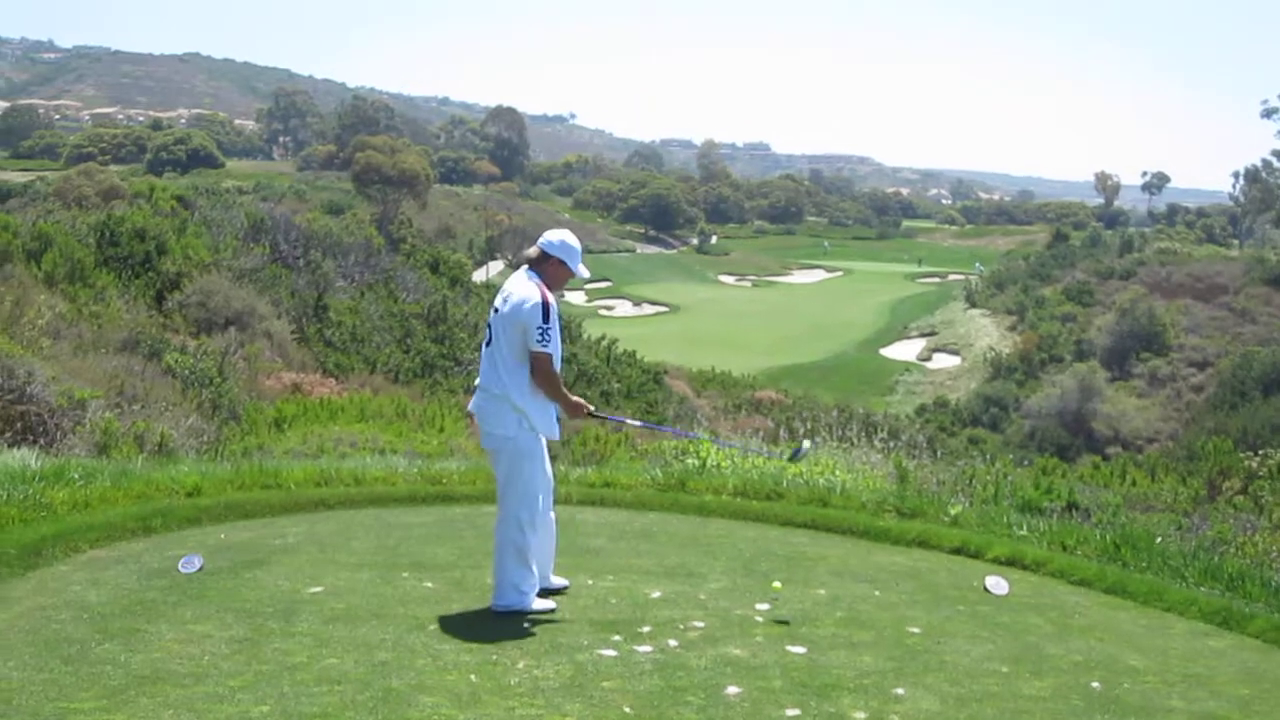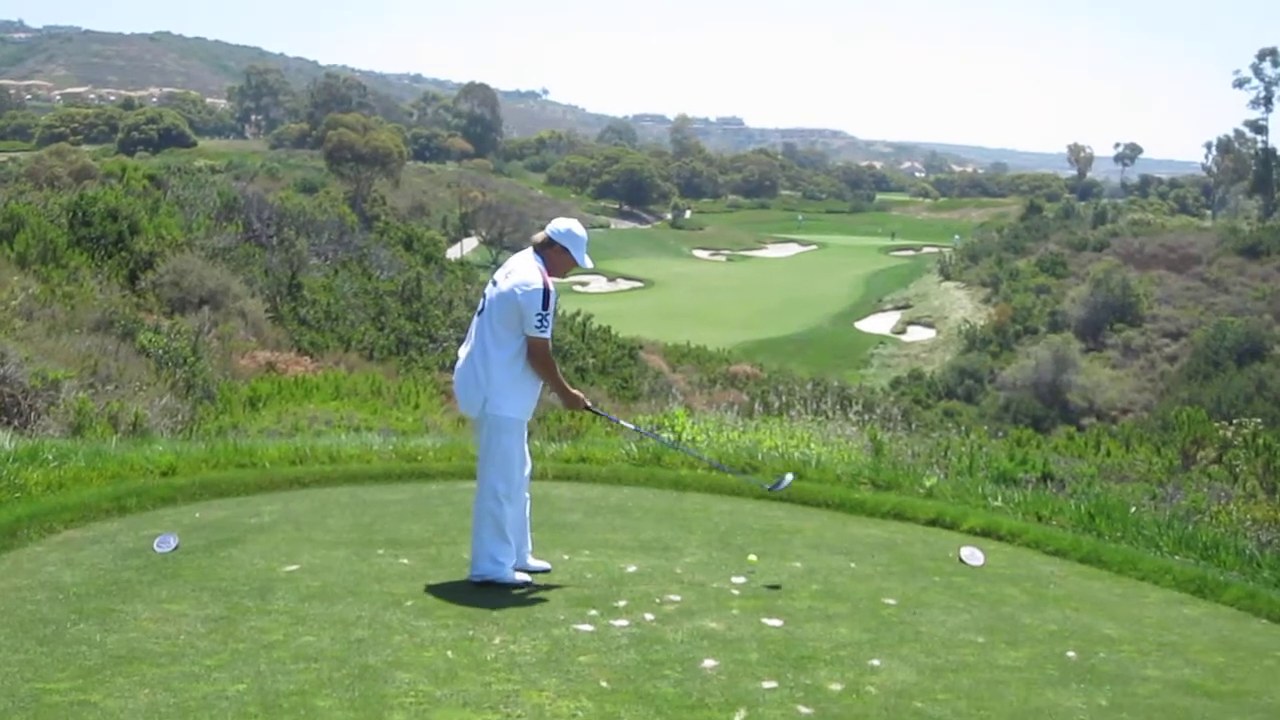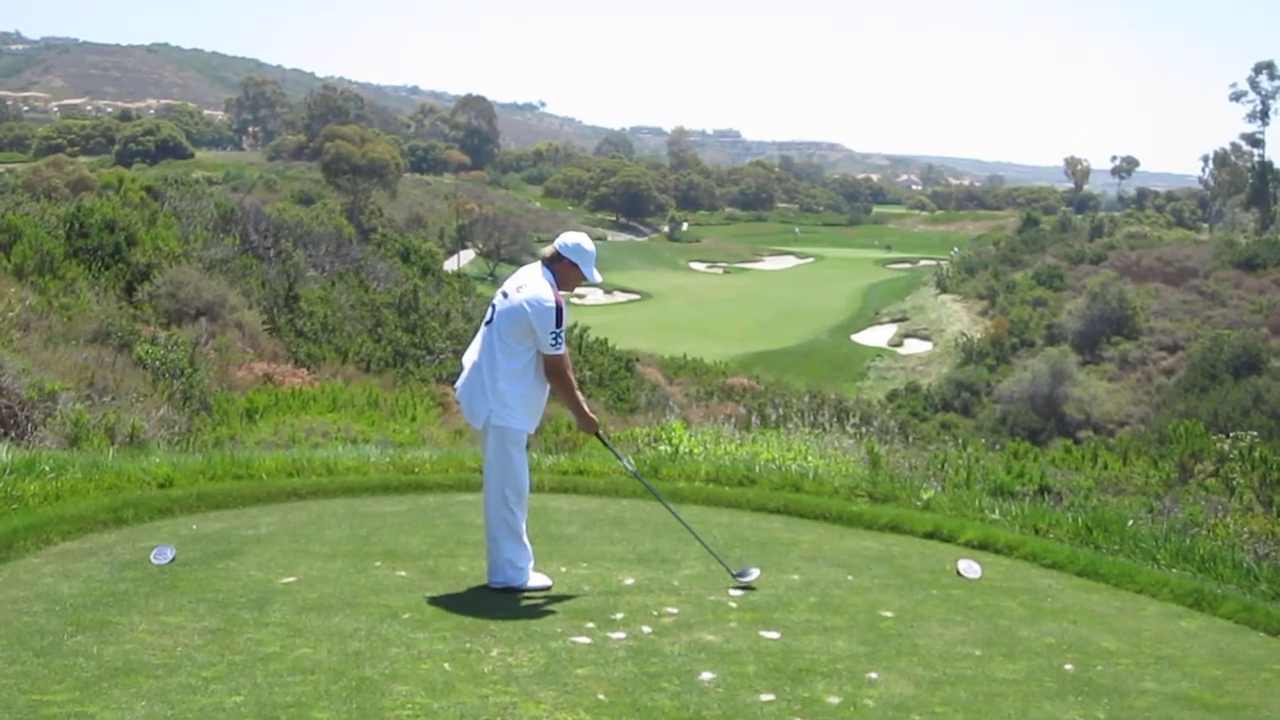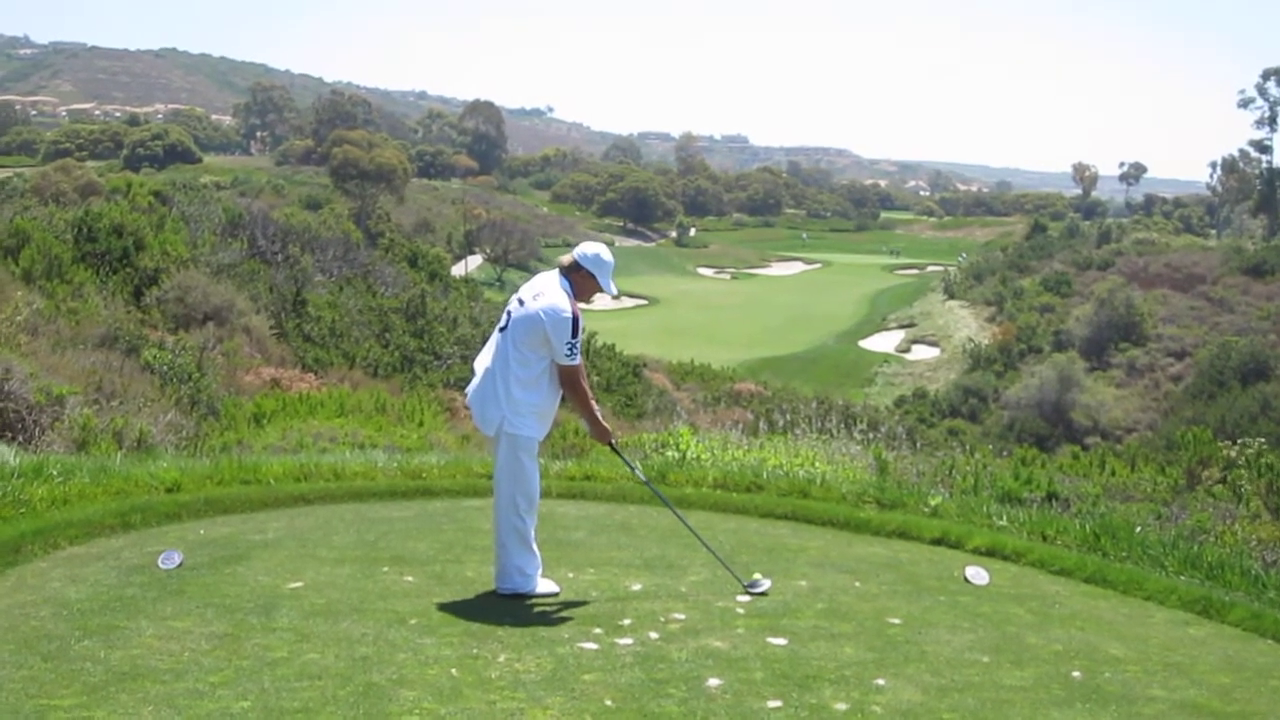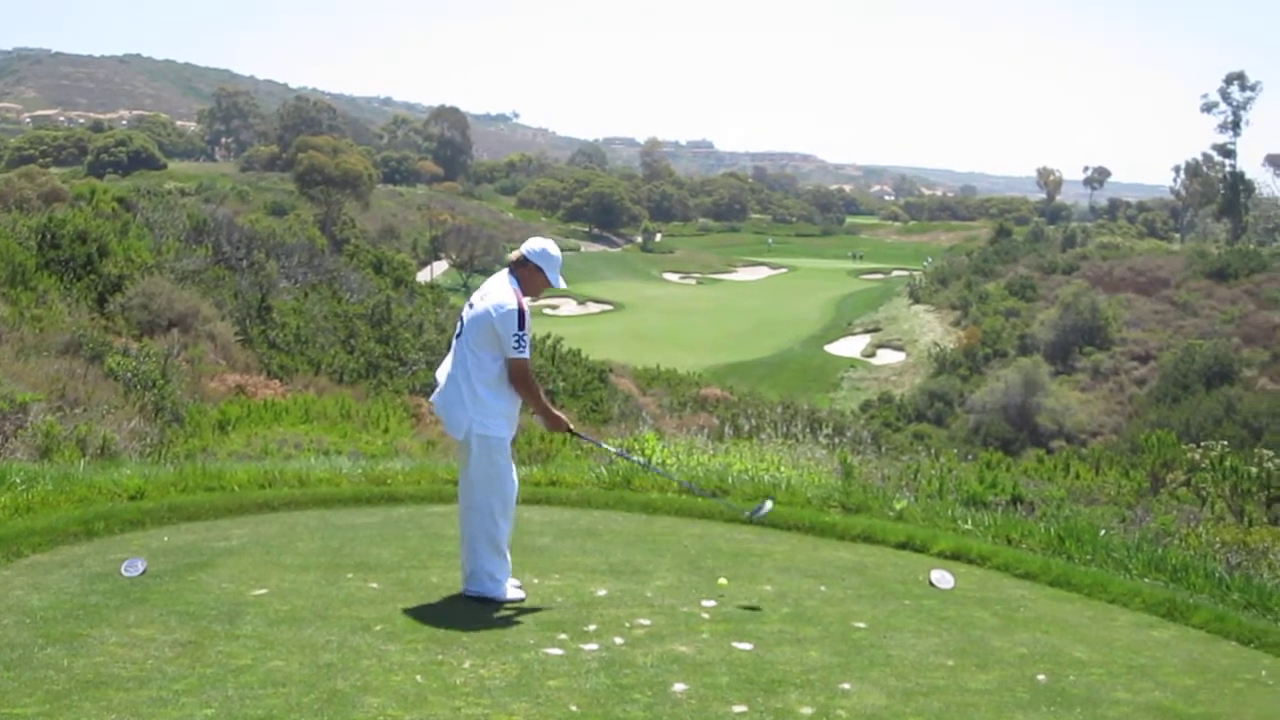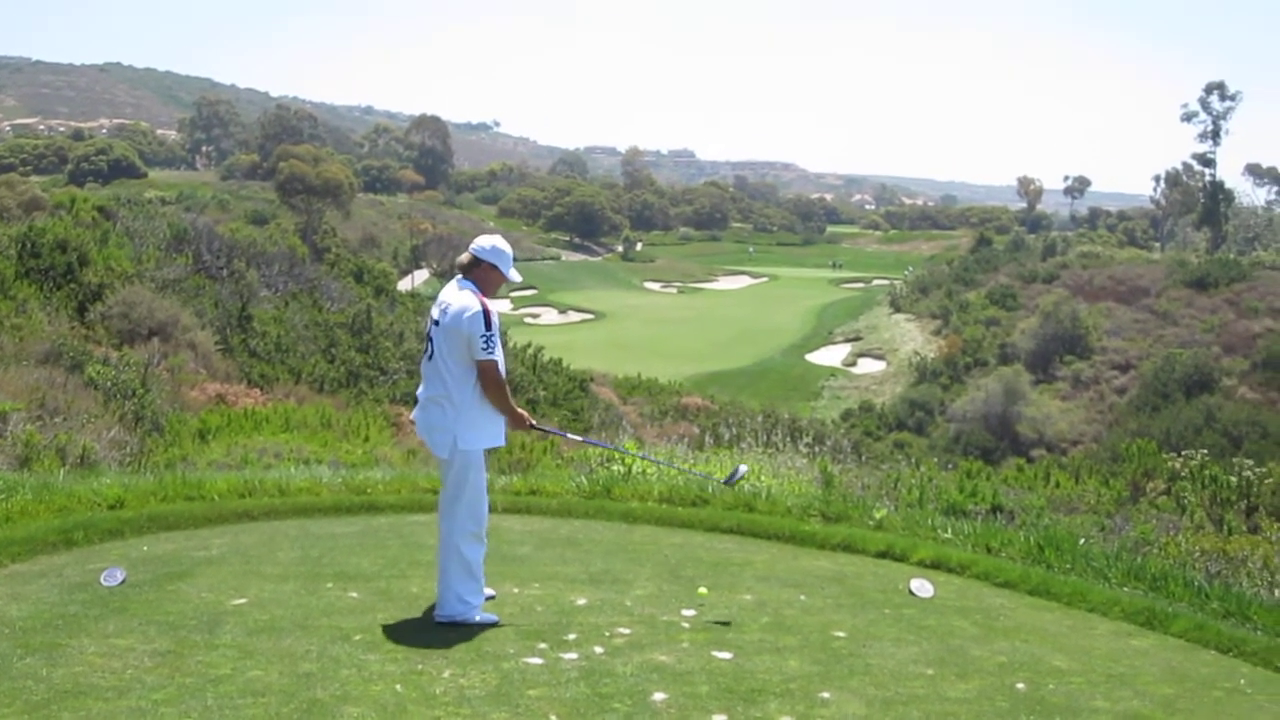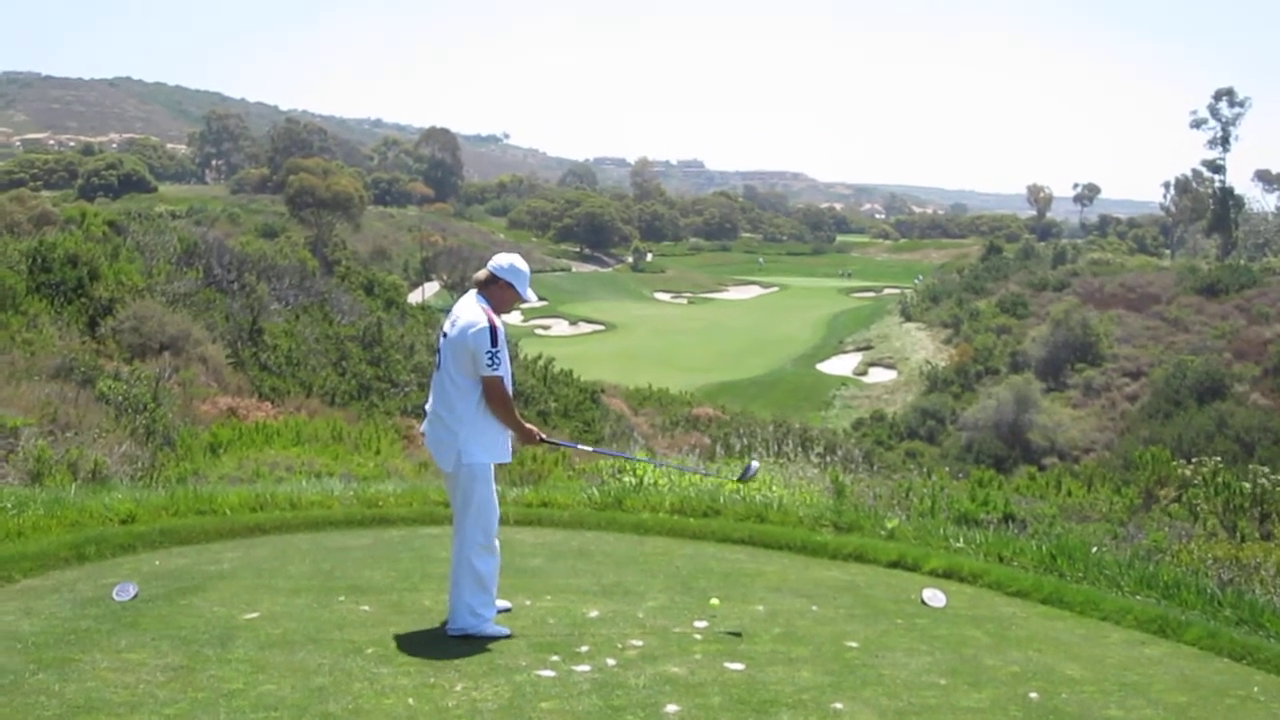
dt=0.7s
person 1, frame 1
left shoulder: (519, 283)
right shoulder: (539, 299)
right elbow: (542, 372)
left wrist: (559, 401)
right wrist: (568, 403)
left hip: (513, 409)
right hip: (514, 416)
left knee: (538, 493)
right knee: (520, 504)
left ankle: (536, 574)
right ankle: (513, 594)
person 1, frame 2
left shoulder: (521, 263)
right shoulder: (537, 285)
right elbow: (539, 354)
left wrist: (556, 386)
right wrist: (565, 393)
left hip: (496, 384)
right hip: (497, 391)
left knee: (515, 475)
right knee: (500, 480)
left ankle: (514, 555)
right ankle: (491, 565)
person 1, frame 3
left shoulder: (529, 275)
right shoulder: (547, 301)
left elbow: (557, 355)
right elbow: (555, 371)
left wrist: (577, 397)
right wrist: (581, 413)
left hip: (494, 392)
right hip: (501, 401)
left knee: (508, 487)
right knee: (509, 489)
left ankle: (511, 565)
right ankle: (510, 573)
person 1, frame 4
left shoulder: (544, 282)
right shoulder: (563, 311)
left elbow: (572, 365)
right elbow: (570, 380)
left wrist: (591, 403)
right wrist: (595, 423)
left hip: (504, 396)
right hip: (513, 406)
left knee: (519, 491)
right knee: (518, 494)
left ankle: (519, 569)
right ankle: (518, 578)
person 1, frame 5
left shoulder: (496, 285)
right shoulder: (512, 307)
right elbow: (520, 375)
left wrist: (539, 407)
right wrist: (548, 414)
left hip: (470, 404)
right hip: (480, 411)
left knee: (479, 493)
right knee: (497, 494)
left ankle: (484, 573)
right ankle: (487, 581)
person 1, frame 6
left shoulder: (449, 295)
right shoulder: (478, 310)
right elbow: (490, 378)
left wrist: (504, 411)
right wrist: (513, 413)
left hip: (445, 415)
right hip: (460, 425)
left knee: (460, 509)
right knee: (466, 514)
left ankle: (463, 586)
right ankle: (456, 605)
person 1, frame 7
left shoulder: (465, 307)
right shoulder: (486, 325)
right elbow: (496, 394)
left wrist: (512, 426)
right wrist: (520, 428)
left hip: (459, 431)
right hip: (468, 440)
left knee: (477, 523)
right knee: (478, 527)
left ankle: (478, 598)
right ankle: (469, 618)
